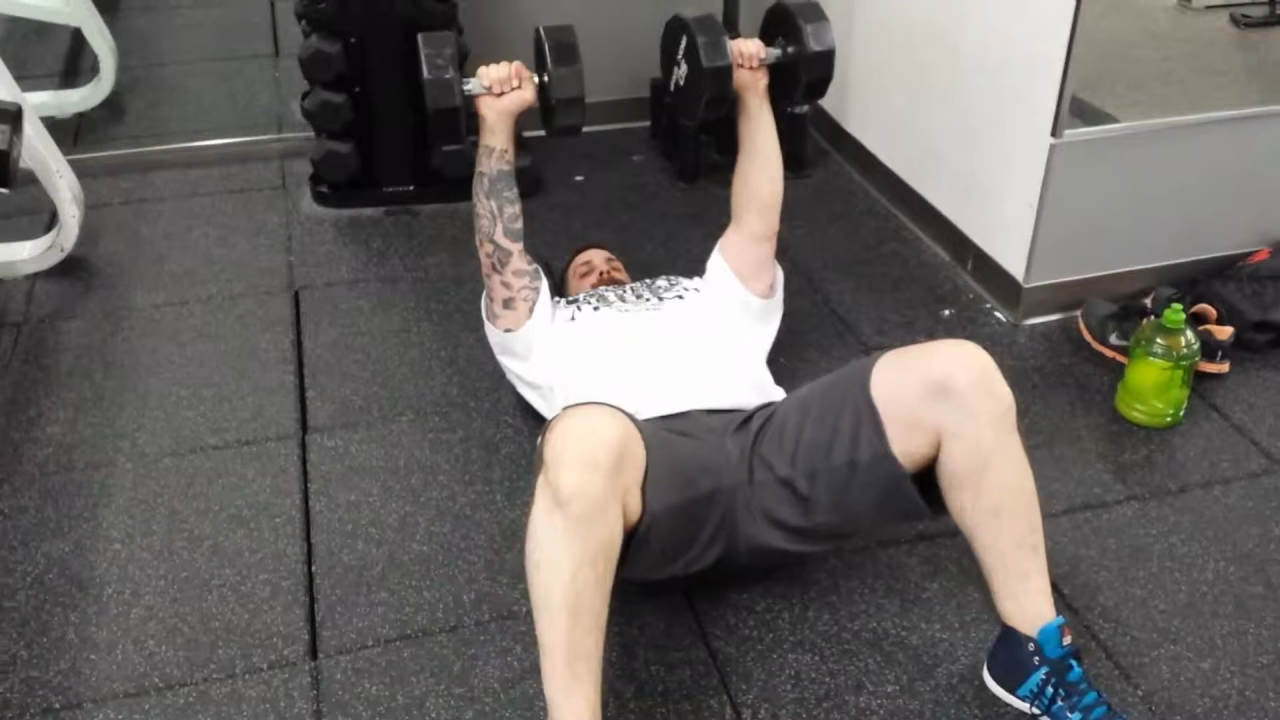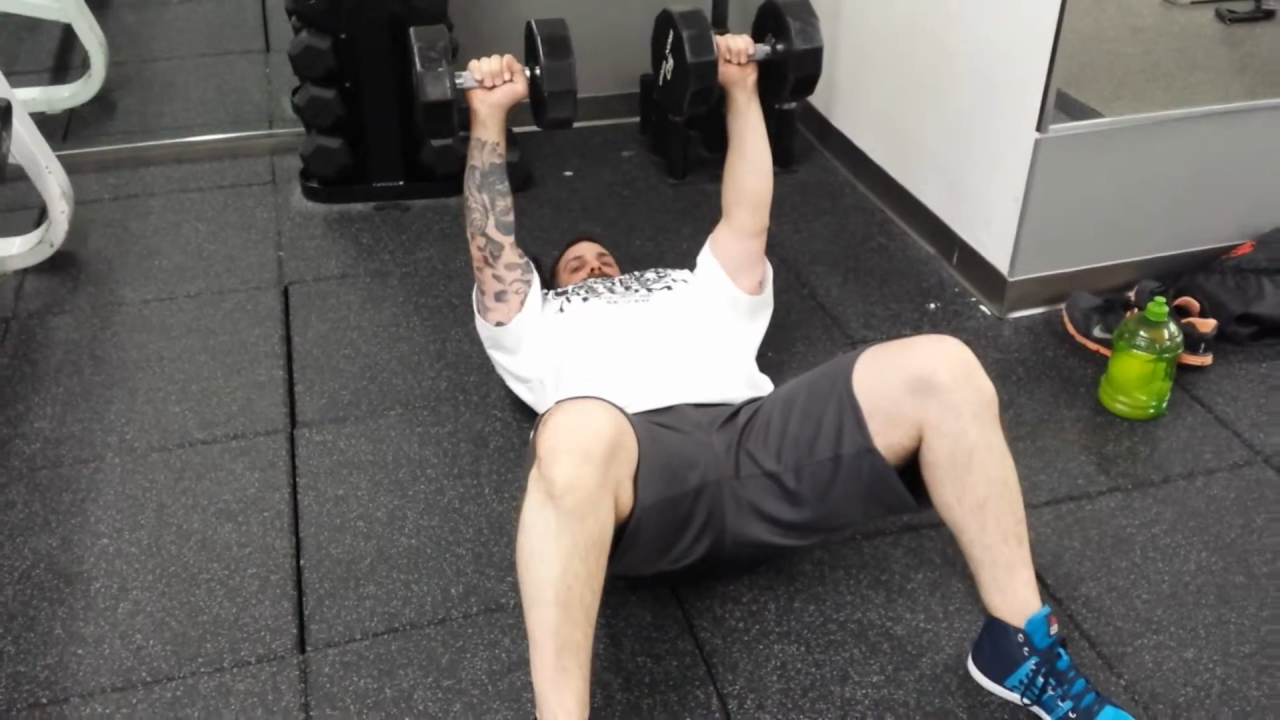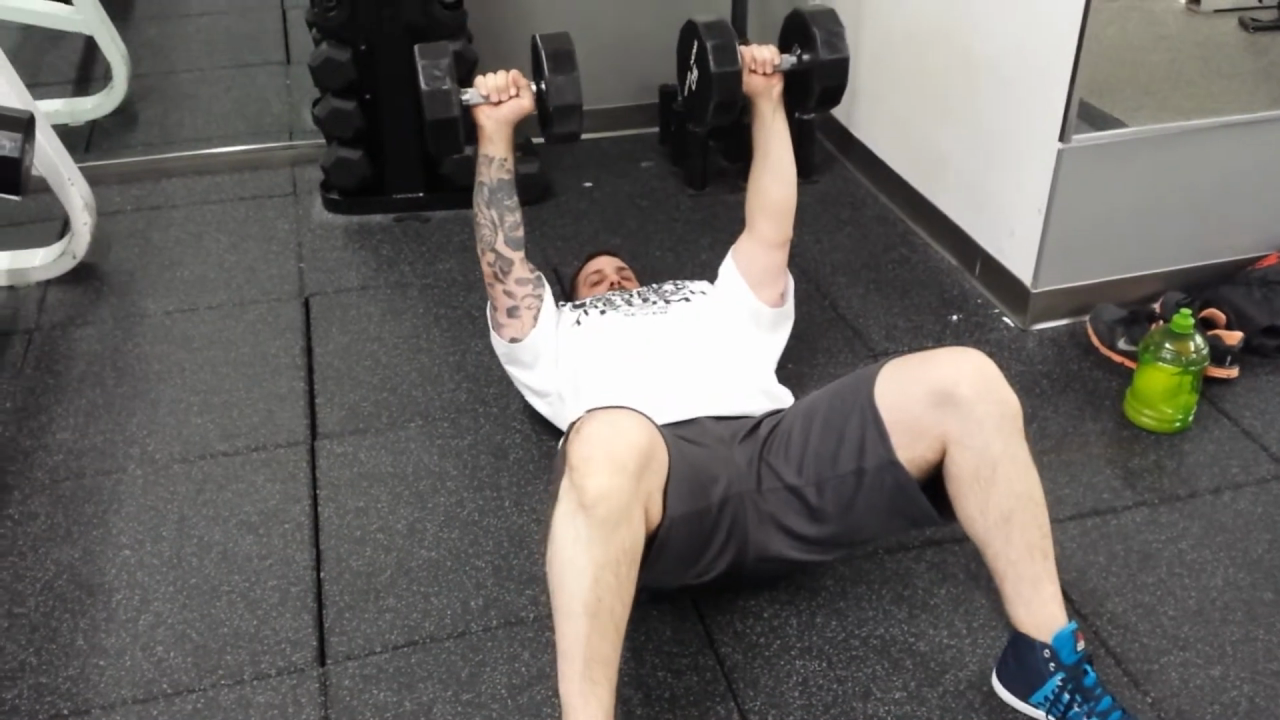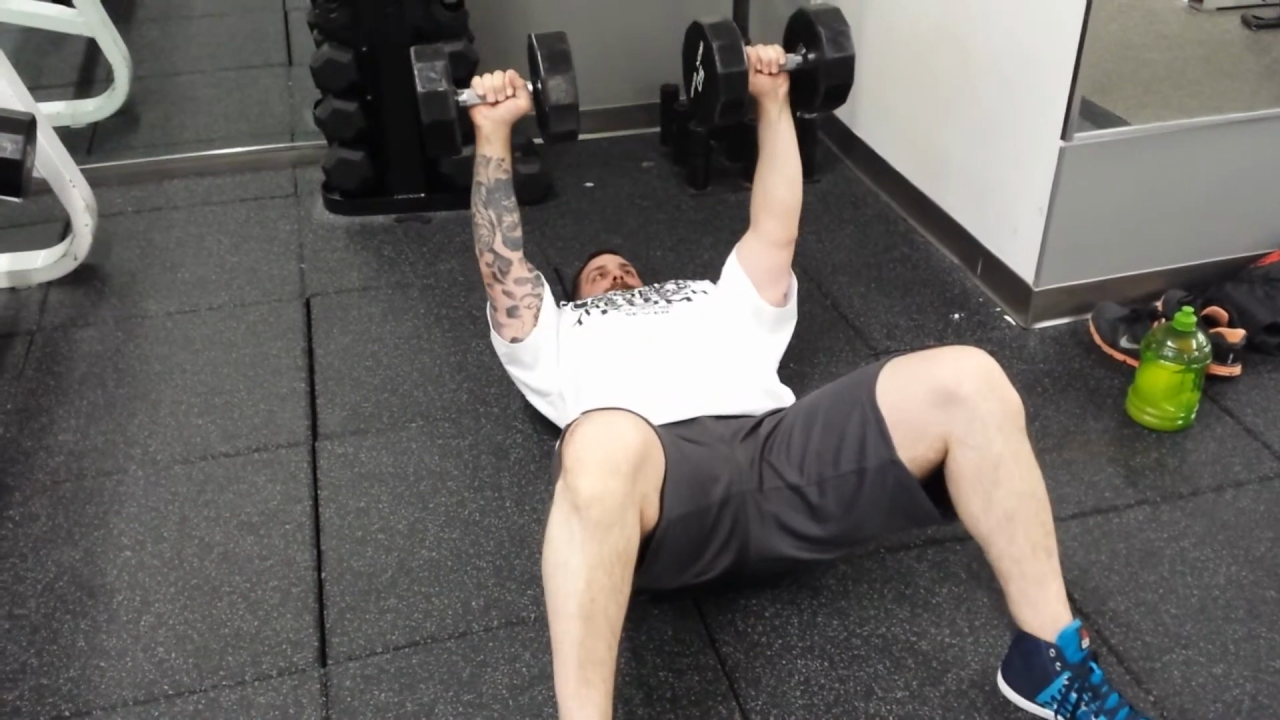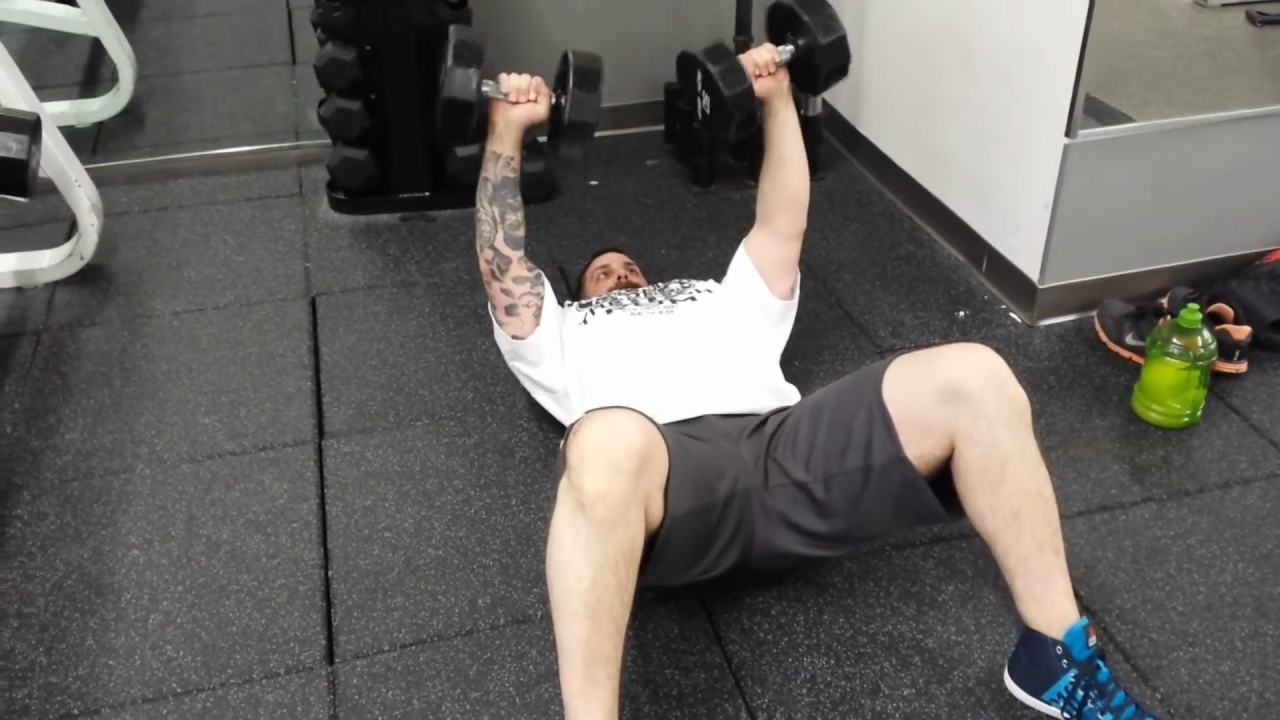
dt=0.5s
person 1, frame 1
left shoulder: (708, 300)
right shoulder: (550, 331)
left elbow: (757, 228)
right elbow: (501, 255)
left wrist: (753, 95)
right wrist: (497, 123)
left hip: (769, 443)
right hip: (648, 460)
left knee: (961, 375)
right knee: (582, 442)
left ankle: (1034, 650)
person 1, frame 2
left shoulder: (695, 291)
right shoulder: (542, 321)
left elbow: (747, 222)
right elbow: (491, 249)
left wrist: (741, 91)
right wrist: (488, 115)
left hip: (756, 438)
right hip: (637, 457)
left knee: (941, 369)
right knee: (576, 435)
left ankle: (1020, 639)
person 1, frame 3
left shoulder: (715, 304)
right shoulder: (559, 337)
left elbow: (769, 234)
right elbow: (503, 265)
left wrist: (766, 102)
right wrist: (495, 132)
left hip: (777, 450)
right hip: (655, 472)
left knee: (965, 383)
right knee: (608, 447)
left ankle: (1046, 655)
person 1, frame 4
left shoulder: (718, 304)
right shoulder: (559, 332)
left elbow: (775, 233)
right elbow: (502, 266)
left wrist: (772, 103)
right wrist: (493, 131)
left hip: (781, 453)
right hip: (657, 473)
left knee: (967, 383)
right knee: (603, 449)
left ankle: (1050, 655)
person 1, frame 5
left shoulder: (721, 300)
right shoulder: (565, 331)
left elbow: (783, 226)
right elbow: (501, 261)
left wrist: (777, 100)
right wrist: (506, 130)
left hip: (785, 447)
right hip: (666, 469)
left knee: (972, 378)
right knee: (607, 445)
left ankle: (1057, 649)
